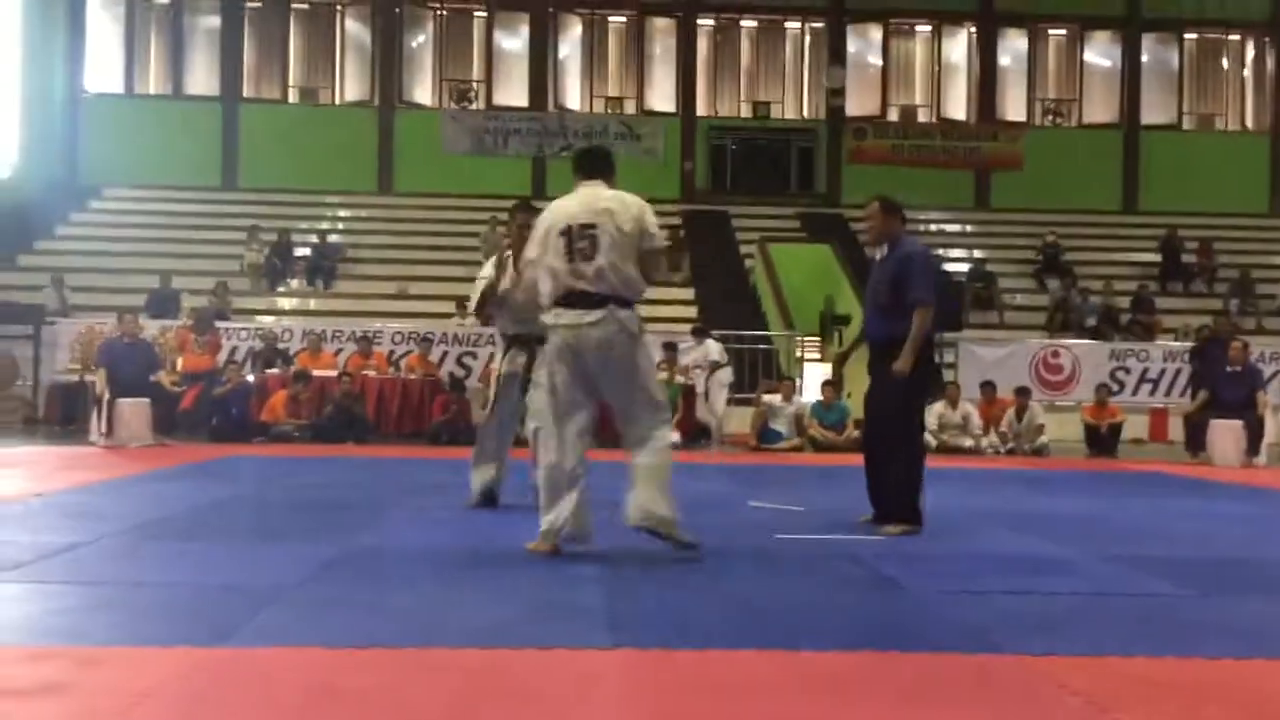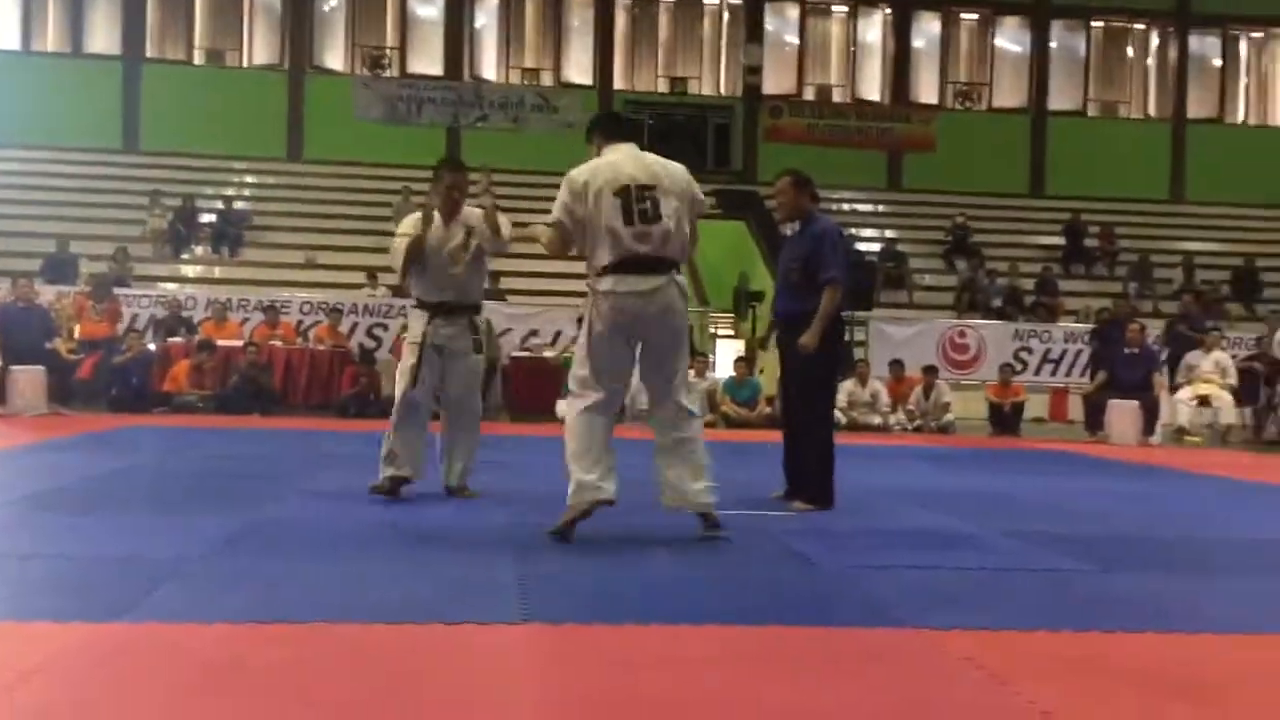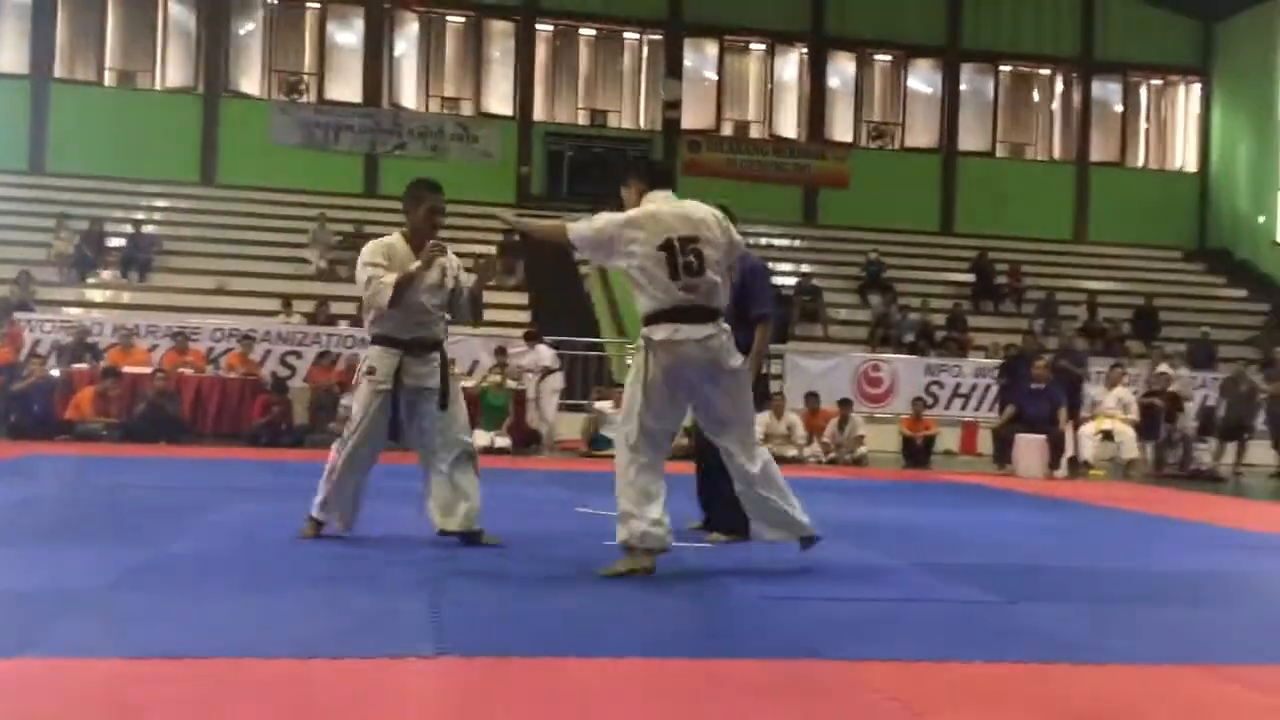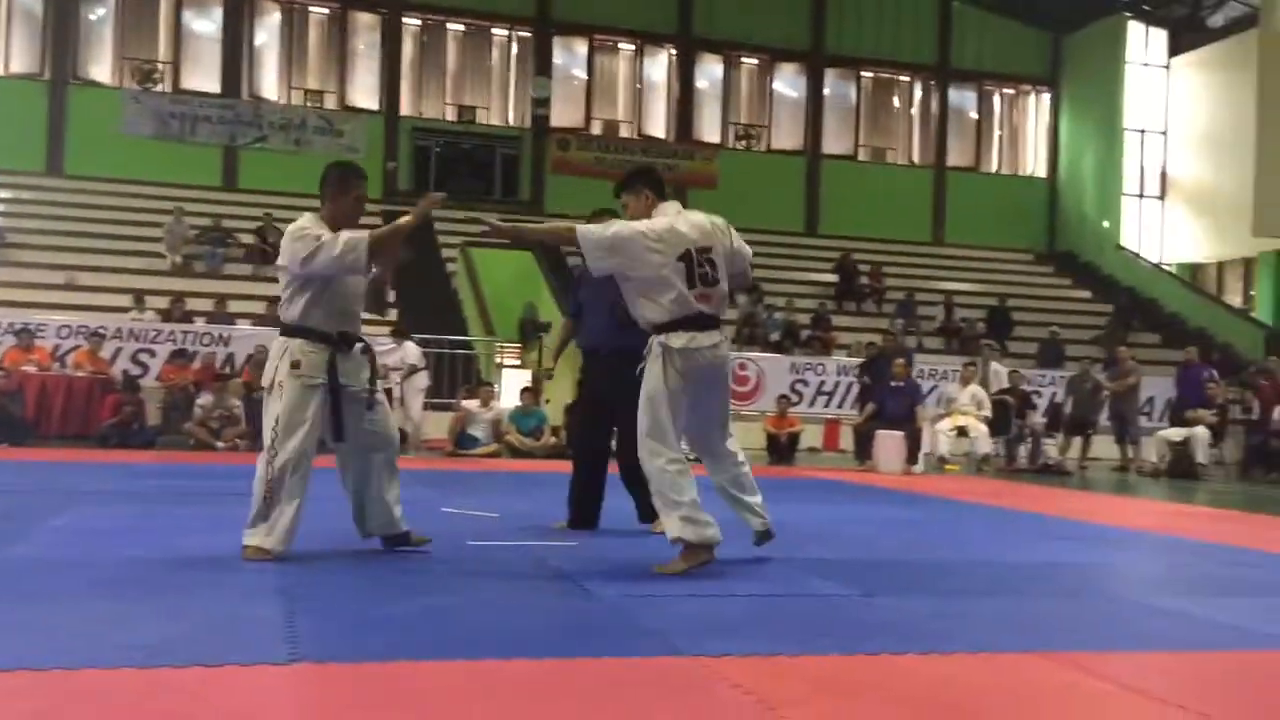
dt=0.5s
person 1, frame 1
left shoulder: (551, 214)
right shoulder: (632, 207)
left elbow: (533, 284)
right elbow: (655, 269)
left hip: (565, 326)
right hip: (615, 325)
left knee: (563, 436)
right knee: (649, 426)
left ankle: (554, 531)
right ankle: (653, 510)
person 1, frame 2
left shoulder: (584, 175)
right shoulder: (676, 172)
left elbow: (560, 245)
right elbow: (690, 235)
left wrist: (540, 232)
left hip: (613, 293)
right hip: (666, 291)
left knee: (590, 396)
right knee: (674, 402)
left ankle: (588, 491)
right ankle: (696, 498)
person 1, frame 3
left shoulder: (627, 226)
right shoulder: (711, 216)
left elbow: (562, 232)
right elbow: (735, 259)
left wrist: (513, 223)
left hip: (665, 344)
right hip: (713, 338)
left knee: (640, 446)
right knee: (740, 441)
left ankle: (645, 543)
right ankle: (794, 526)
person 1, frame 4
left shoulder: (640, 235)
right shoulder: (714, 225)
left elbow: (571, 235)
right elbow: (743, 272)
left wrist: (509, 230)
left hip: (676, 349)
right hip: (714, 345)
left knee: (659, 446)
right knee: (715, 442)
left ankle: (697, 539)
right ankle: (756, 520)
person 2, frame 1
right shoulder: (497, 266)
right elbow: (480, 309)
right wrist: (498, 275)
left hip: (543, 352)
right hip: (511, 353)
right knee: (496, 424)
right ankle: (485, 488)
person 2, frame 2
left shoulder: (478, 220)
right shoulder: (414, 222)
left elbow: (500, 242)
right elbow: (403, 266)
left wrist: (489, 202)
right wrist: (425, 225)
left hip: (465, 326)
right hip: (425, 323)
left knee: (464, 406)
right knee: (409, 398)
left ankle: (456, 478)
right ankle: (395, 473)
person 2, frame 3
left shoulder: (446, 257)
right shoulder: (377, 251)
left elbow: (465, 311)
right elbow: (381, 297)
left wrist: (479, 285)
right wrist: (419, 267)
left hip: (431, 364)
right hip: (387, 361)
left knee: (453, 444)
right knee: (359, 442)
left ankle: (463, 525)
right ankle: (322, 516)
person 2, frame 4
left shoulder: (354, 241)
right shoulder: (301, 234)
right elbow: (354, 250)
right wrist: (410, 221)
left hip: (348, 356)
right hip: (304, 356)
left knee: (379, 440)
right knee: (287, 449)
left ankle: (389, 527)
right ankle: (262, 537)
person 3, frame 1
left shoulder: (914, 255)
right shoulder: (885, 259)
left elbow: (923, 310)
left wrist: (908, 357)
left hip: (907, 361)
right hip: (883, 358)
left knee: (903, 437)
right knee: (875, 436)
left ankle: (906, 515)
right ankle: (884, 511)
person 3, frame 2
left shoulder: (826, 232)
right shoulder: (794, 237)
left elbow: (834, 288)
left wrist: (815, 332)
right wrist: (770, 330)
left hip: (815, 339)
right hip: (793, 335)
left knee: (814, 416)
right knee: (793, 415)
left ankle: (817, 493)
right ankle: (797, 487)
person 3, frame 3
left shoulder: (751, 268)
left elbow: (764, 323)
left wrist: (752, 369)
right knee: (705, 445)
left ankle: (733, 523)
right ankle: (712, 517)
person 3, frame 4
right shoulder: (586, 276)
right elbow: (572, 319)
right wrist: (554, 357)
left hip: (630, 368)
right hip: (594, 367)
left knee: (632, 447)
right knee: (586, 445)
left ankle: (655, 512)
right ankle: (581, 516)
